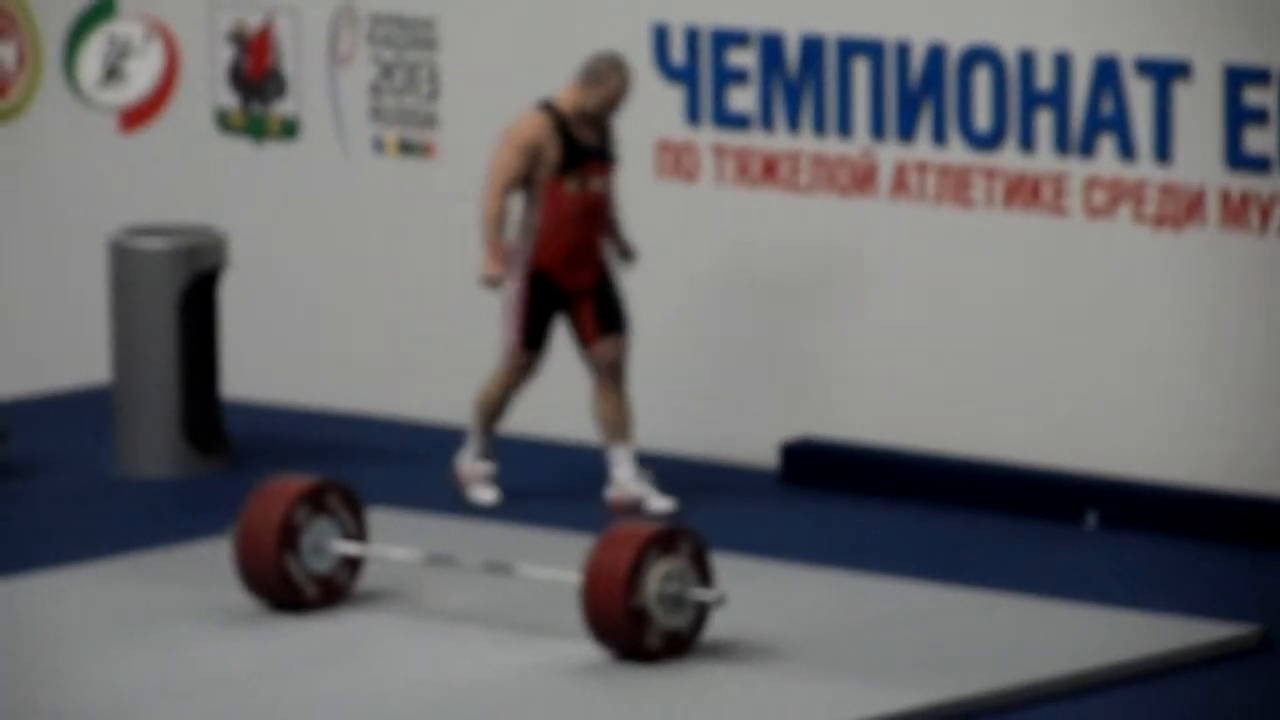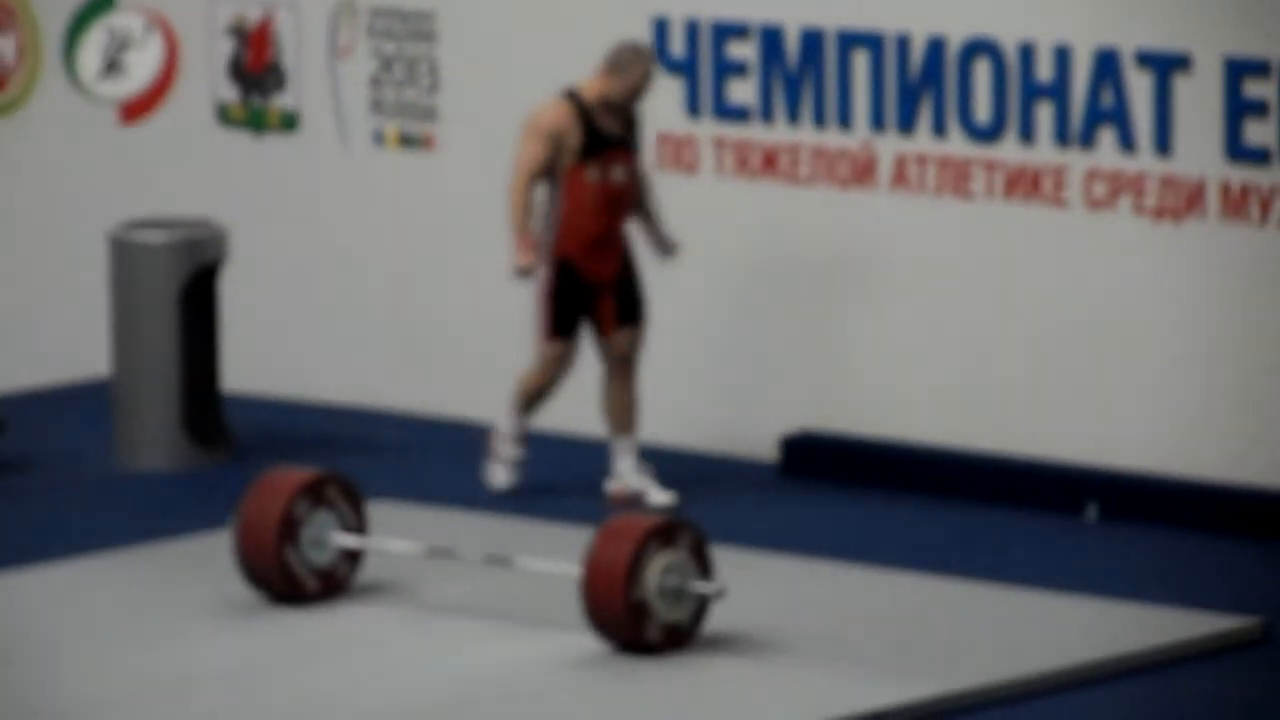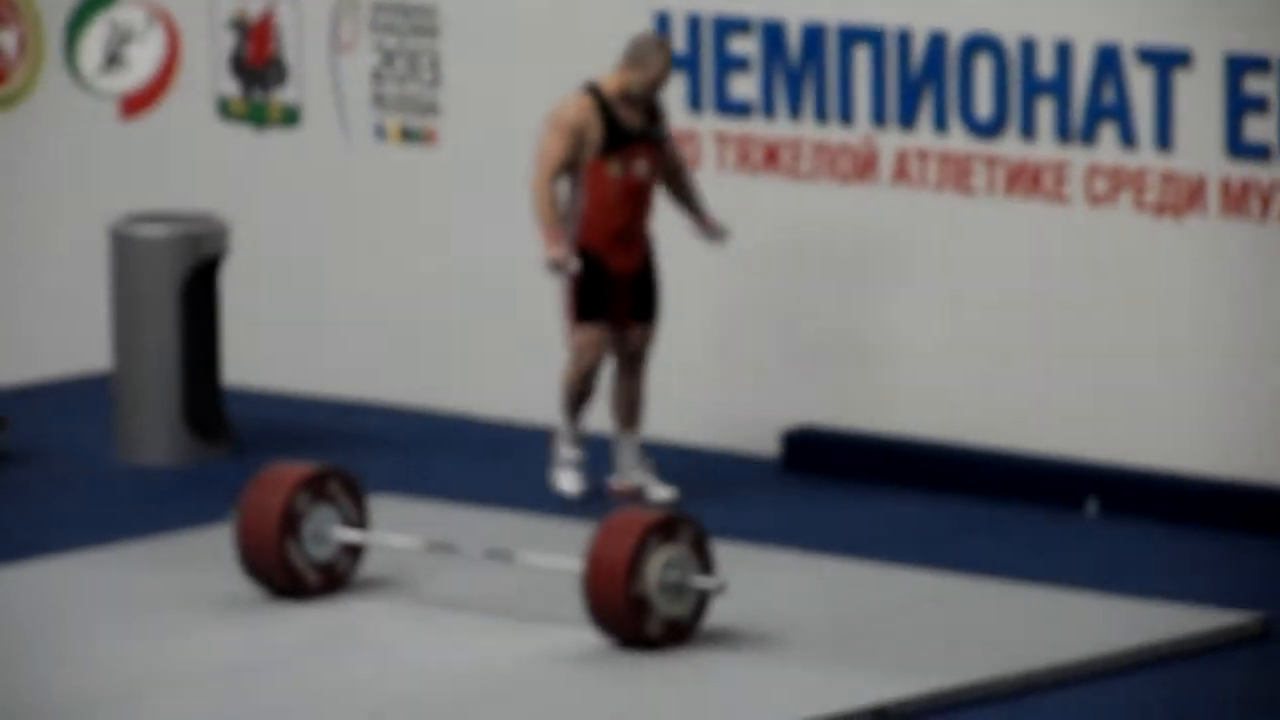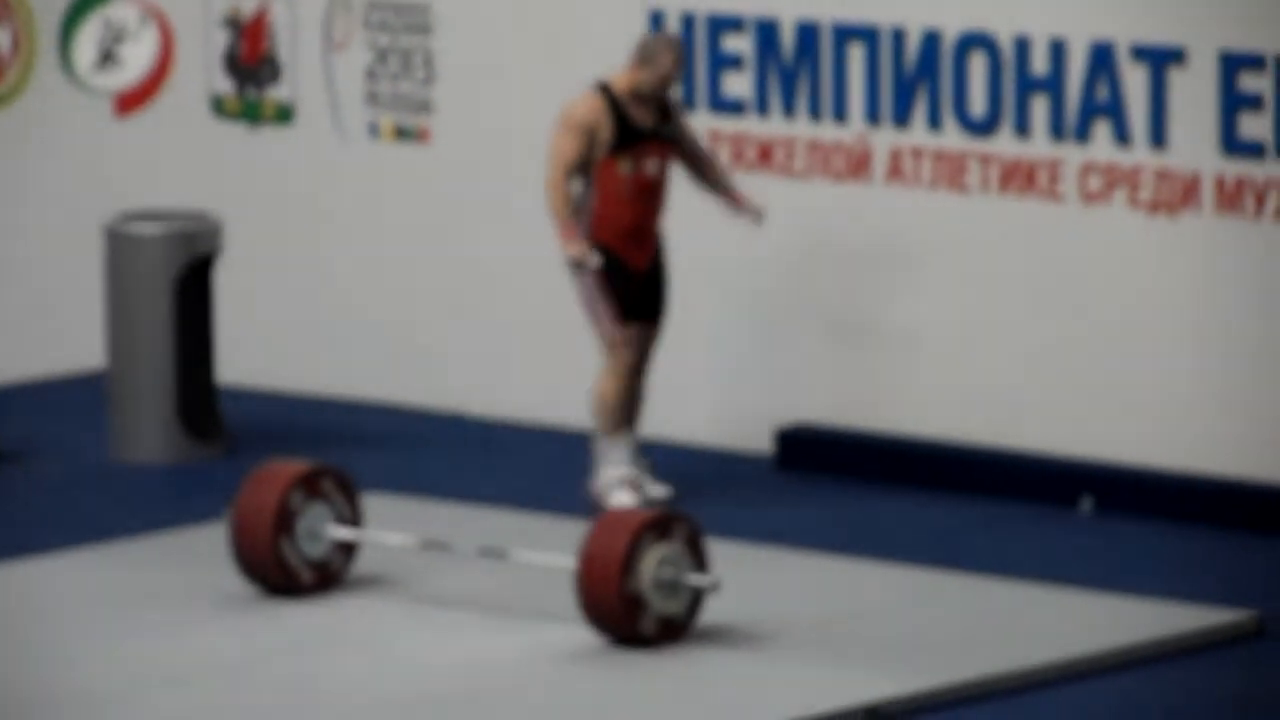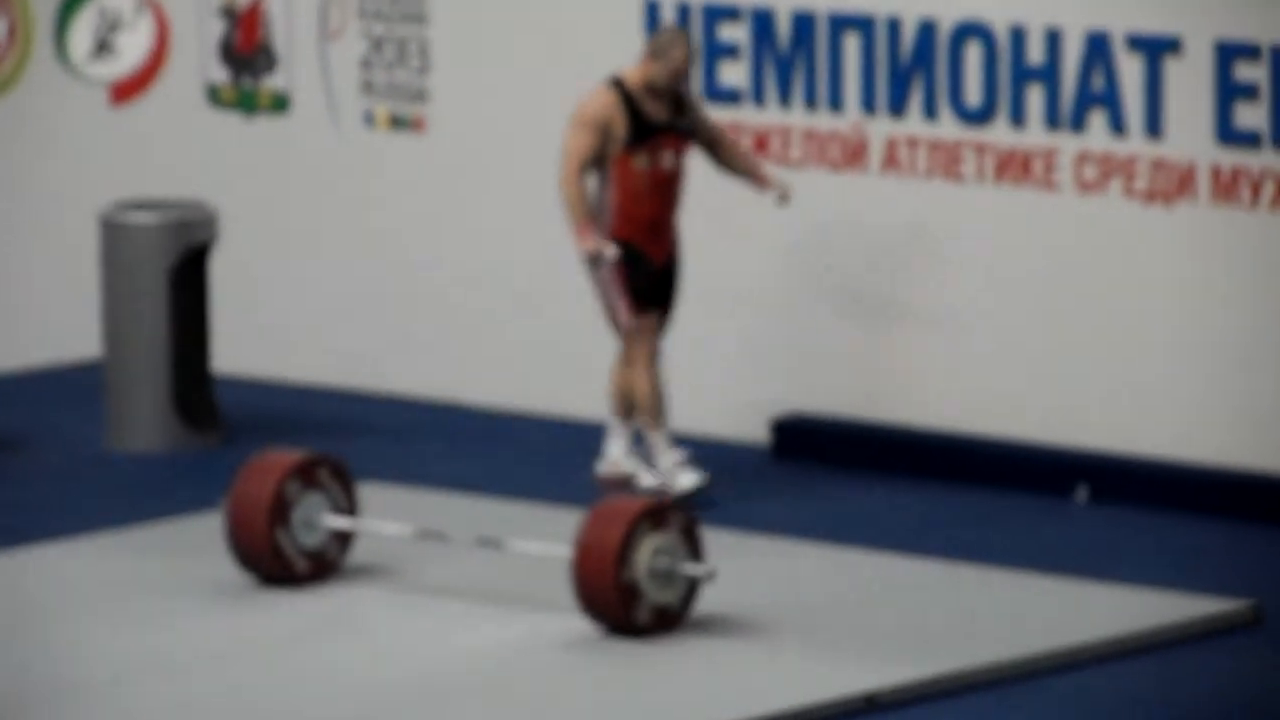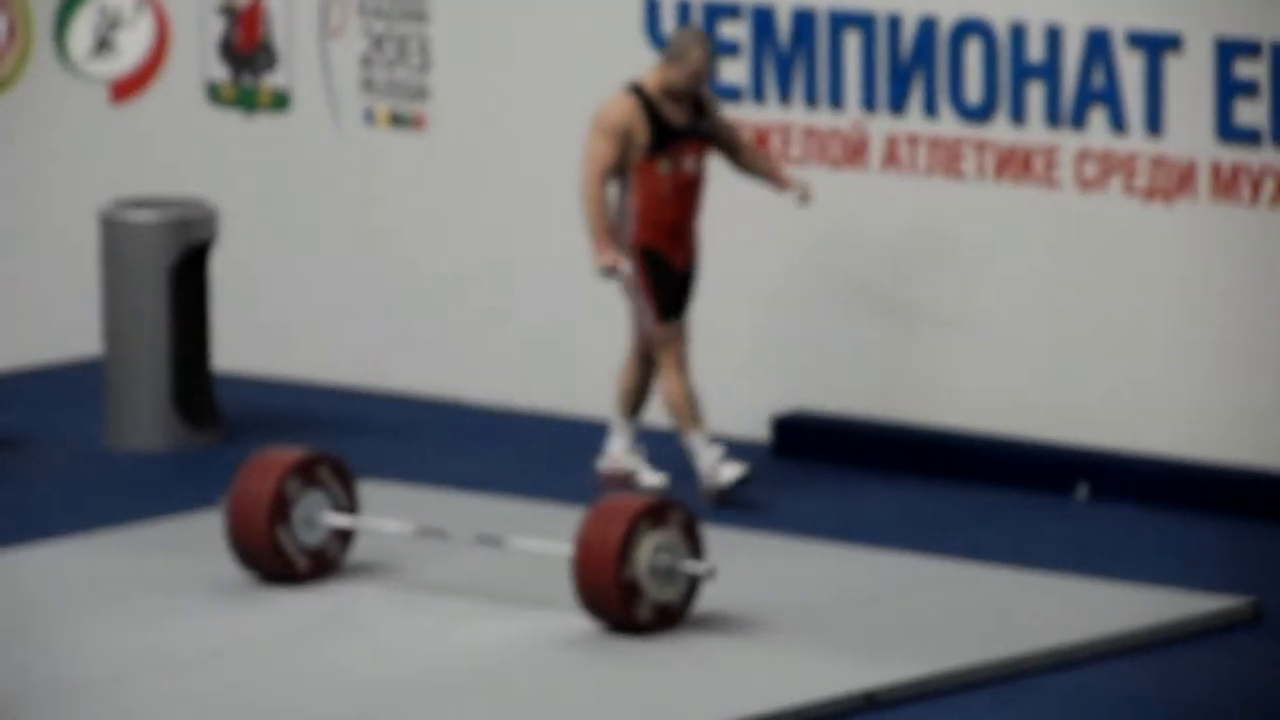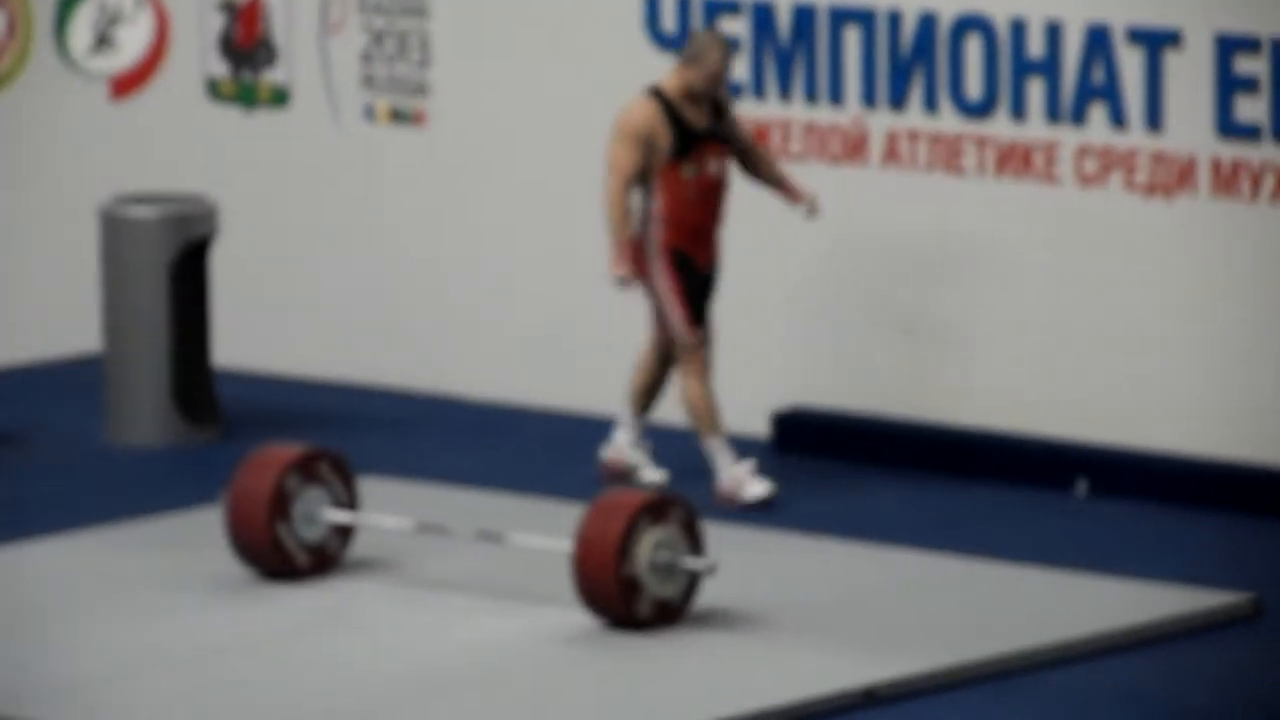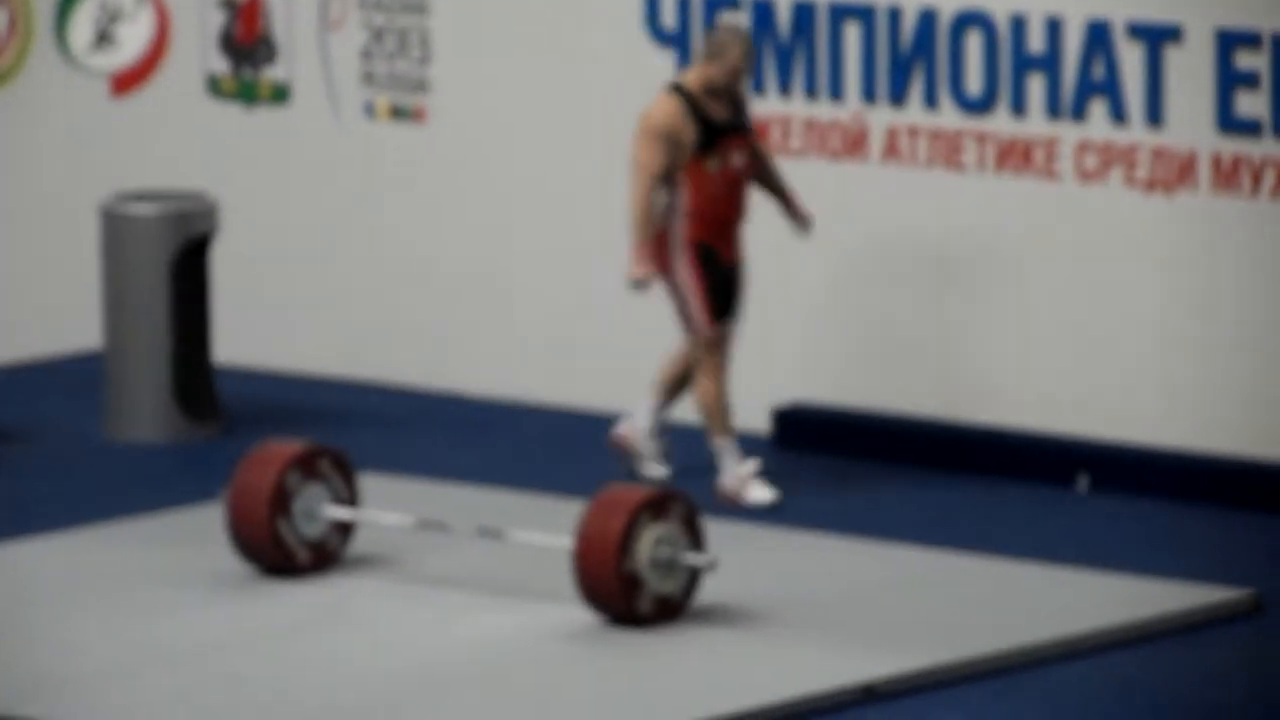
dt=0.1s
person 1, frame 1
left shoulder: (601, 127)
right shoulder: (535, 129)
right elbow: (497, 191)
left wrist: (618, 238)
right wrist: (494, 255)
left hip: (589, 266)
right hip: (540, 268)
left knee: (612, 364)
right knee: (516, 369)
left ankle: (625, 480)
right ankle: (473, 459)
person 1, frame 2
left shoulder: (627, 117)
right shoulder: (557, 117)
right elbow: (523, 180)
left wrist: (654, 229)
right wrist: (523, 245)
left hip: (613, 255)
right hip: (564, 256)
left knee: (624, 356)
right knee: (554, 362)
left ankle: (627, 474)
right ankle: (509, 434)
person 1, frame 3
left shoulder: (650, 111)
right shoulder: (578, 111)
left elbow: (669, 167)
right elbow: (544, 176)
left wrist: (700, 215)
right wrist: (554, 239)
left hip: (635, 249)
right hip: (586, 250)
left knee: (635, 354)
right knee: (589, 354)
left ankle: (631, 468)
right ankle: (567, 446)
person 1, frame 4
left shoulder: (664, 110)
right shoulder: (589, 110)
left elbow: (696, 157)
right elbow: (558, 176)
left wrist: (736, 199)
right wrist: (570, 237)
left hip: (645, 247)
right hip: (601, 249)
left knee: (638, 354)
right knee: (621, 354)
left ankle: (628, 467)
right ankle: (613, 468)
person 1, frame 5
left shoulder: (679, 101)
right shoulder: (603, 105)
left elbow: (718, 143)
right elbow: (572, 172)
left wrist: (764, 180)
right wrist: (584, 233)
left hip: (661, 239)
right hip: (616, 242)
left knee: (637, 345)
right knee: (644, 346)
left ankle: (617, 455)
right ankle: (667, 463)
person 1, frame 6
left shoulder: (699, 105)
right shoulder: (623, 111)
left elbow: (736, 146)
right elbow: (594, 180)
left wrist: (784, 181)
right wrist: (603, 245)
left hip: (681, 244)
right hip: (639, 248)
left knee: (648, 348)
right knee: (672, 353)
left ankle: (618, 452)
right ankle: (708, 462)
person 1, frame 7
left shoulder: (717, 106)
right shoulder: (644, 116)
left elbow: (749, 152)
right elbow: (617, 188)
left wrist: (793, 192)
right wrist: (622, 256)
left hip: (700, 247)
right hip: (663, 251)
left knee: (667, 348)
right knee: (695, 355)
left ankle: (622, 448)
right ankle: (729, 471)
person 1, frame 8
left shoulder: (733, 100)
right shoulder: (666, 112)
left elbow: (753, 155)
right elbow: (645, 186)
left wrist: (789, 203)
right wrist: (643, 255)
left hip: (725, 242)
right hip: (687, 246)
left knee: (704, 347)
right knee: (711, 353)
left ankle: (637, 428)
right ankle: (732, 470)
